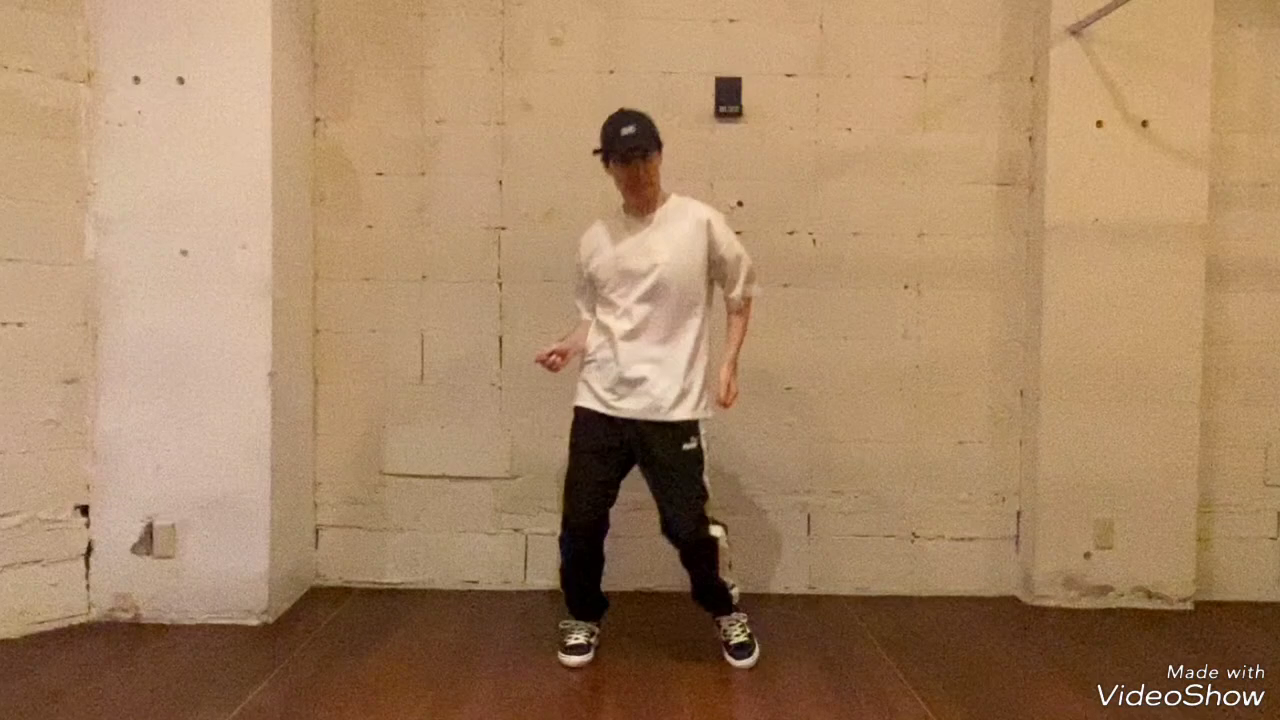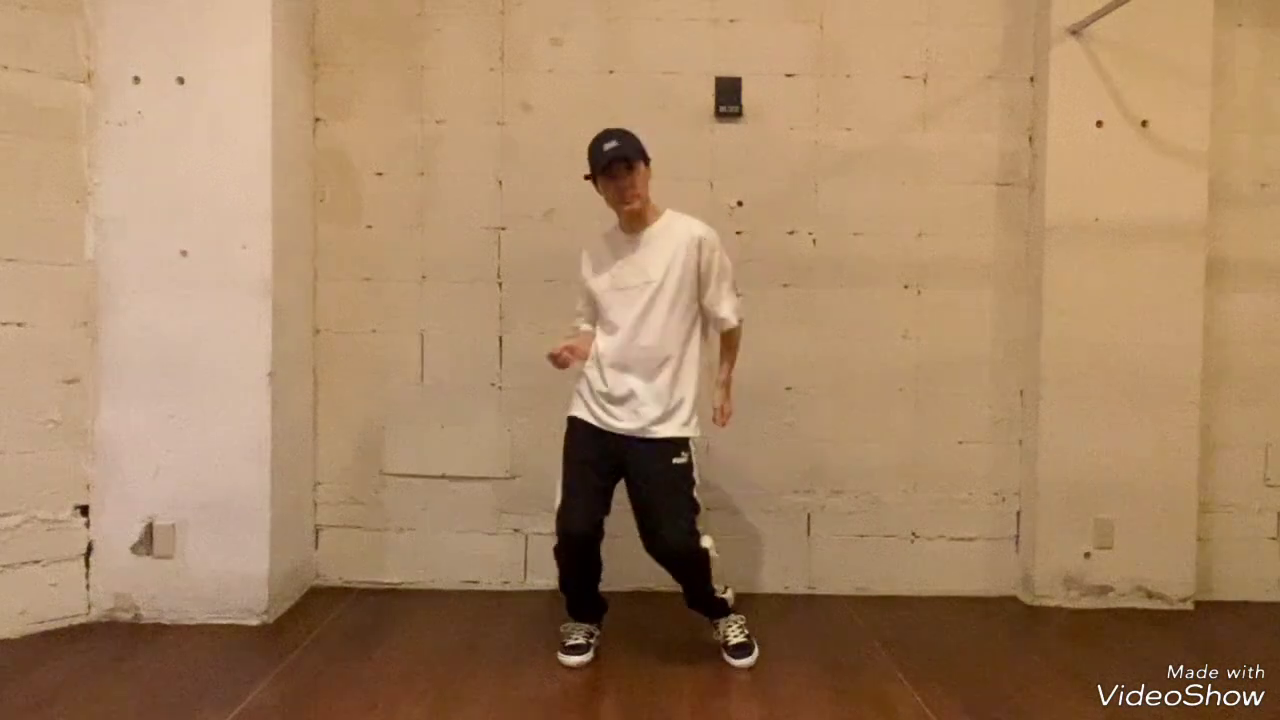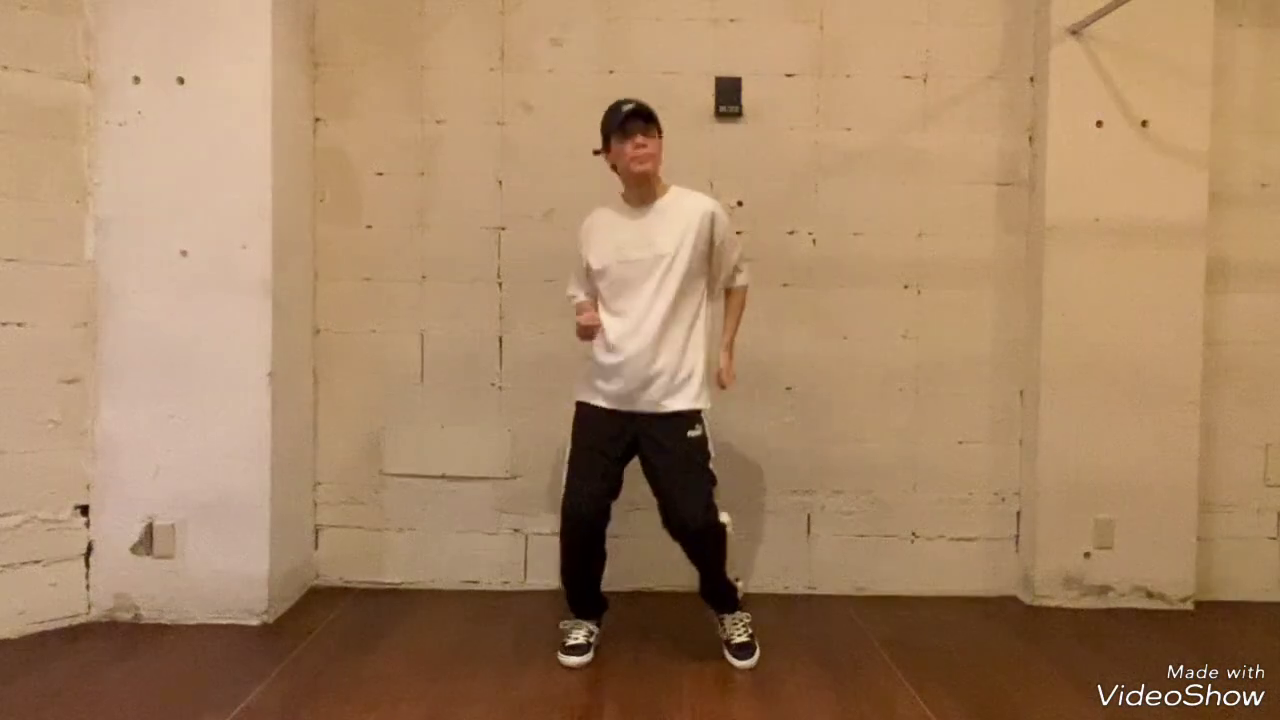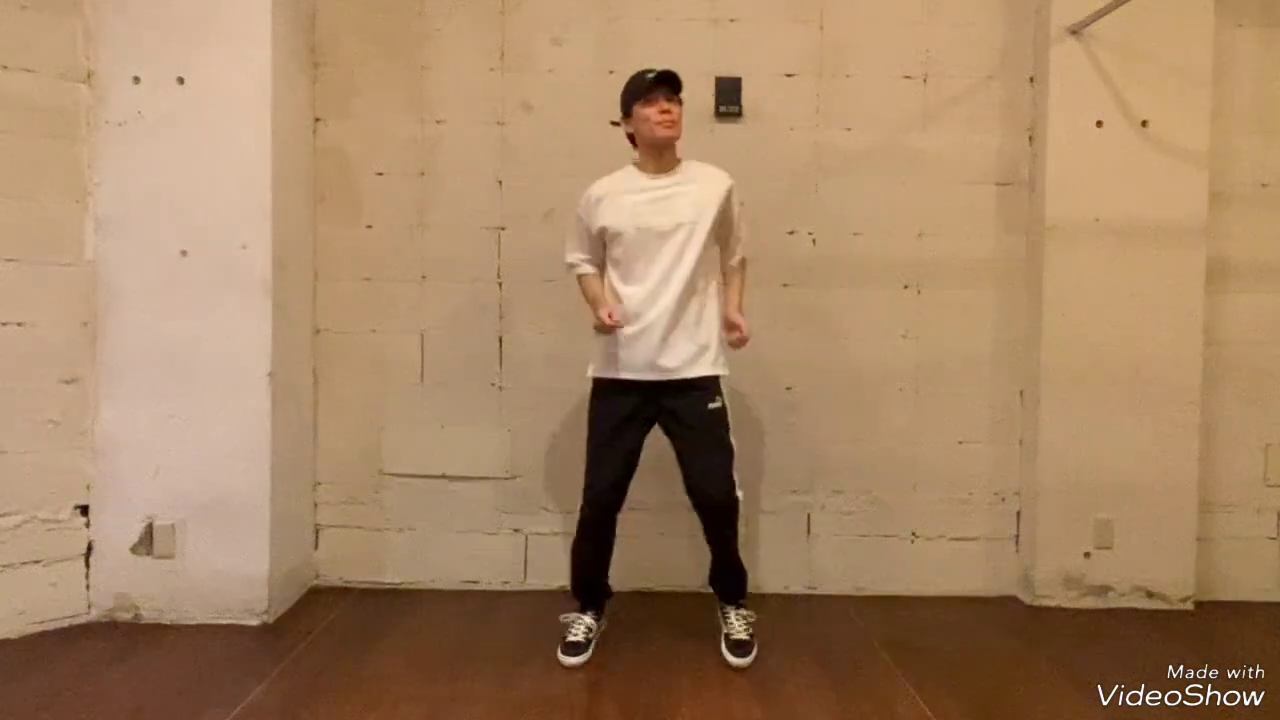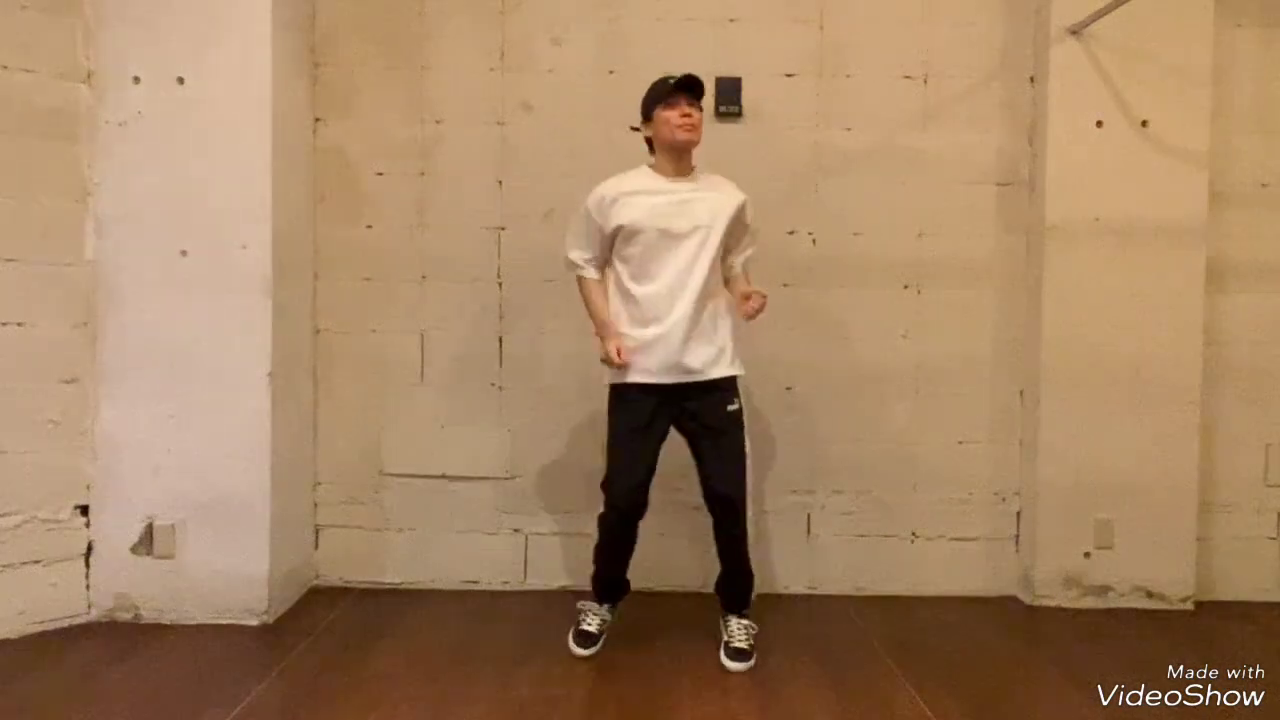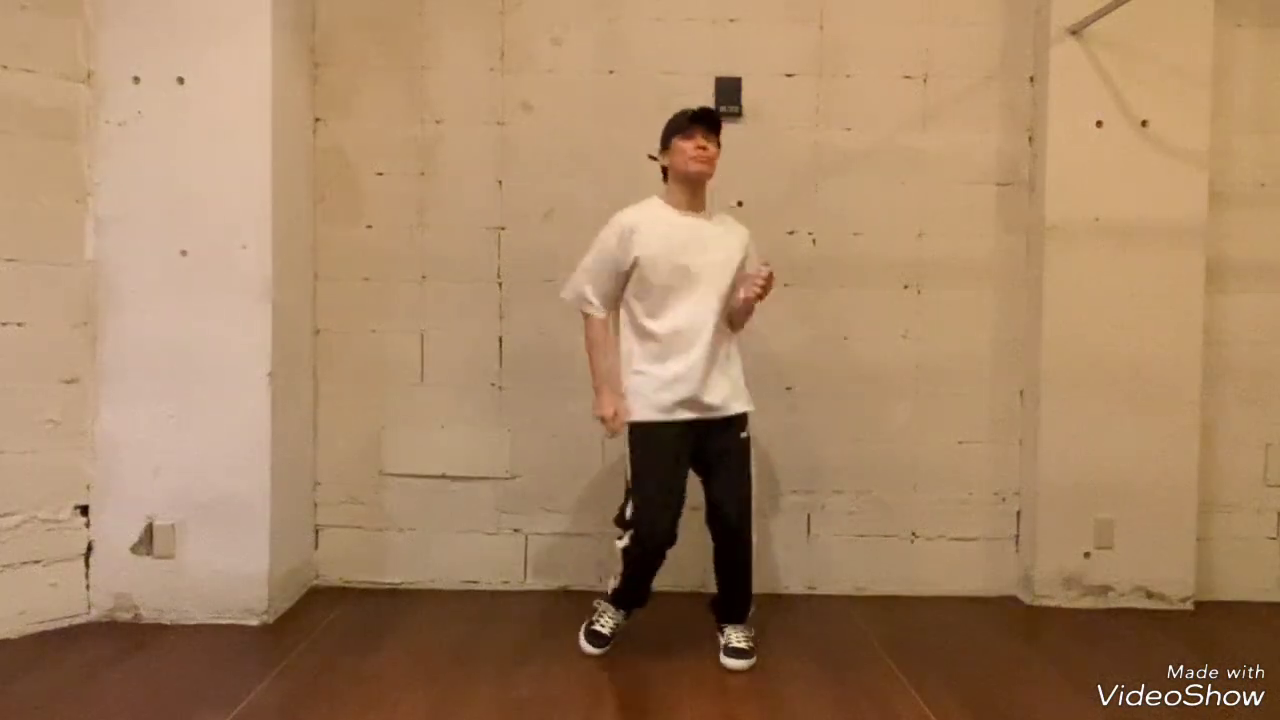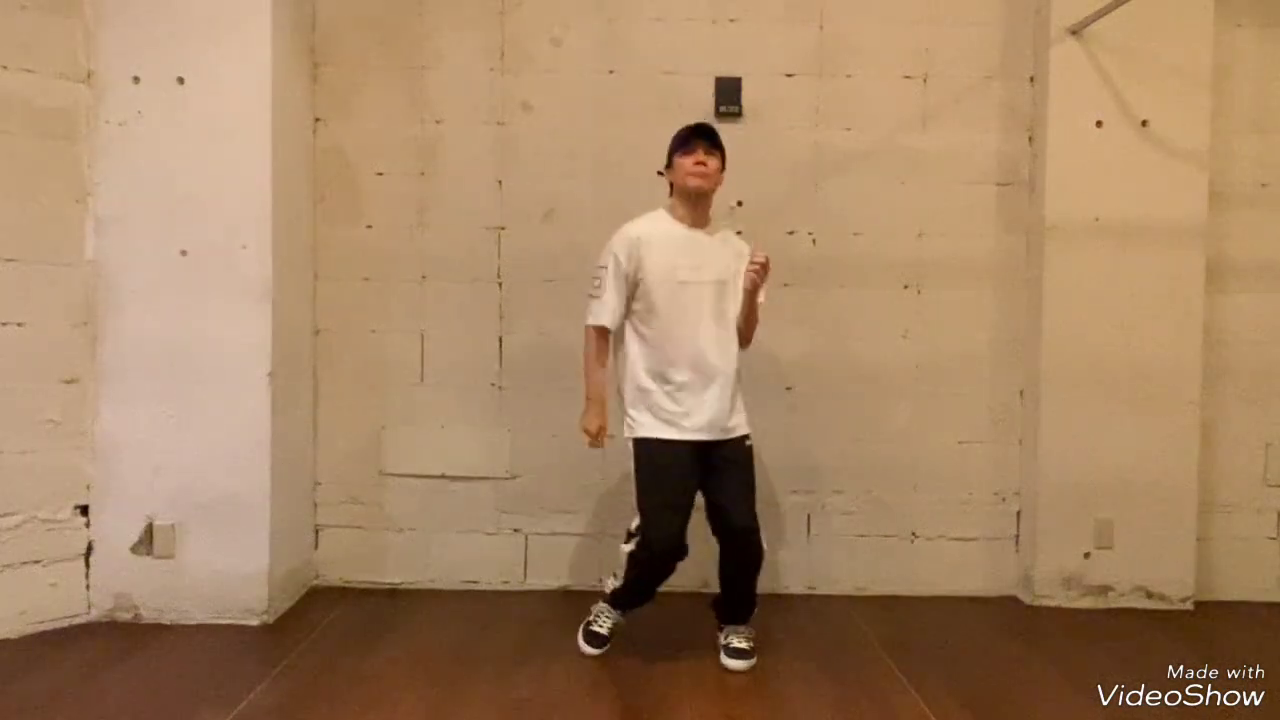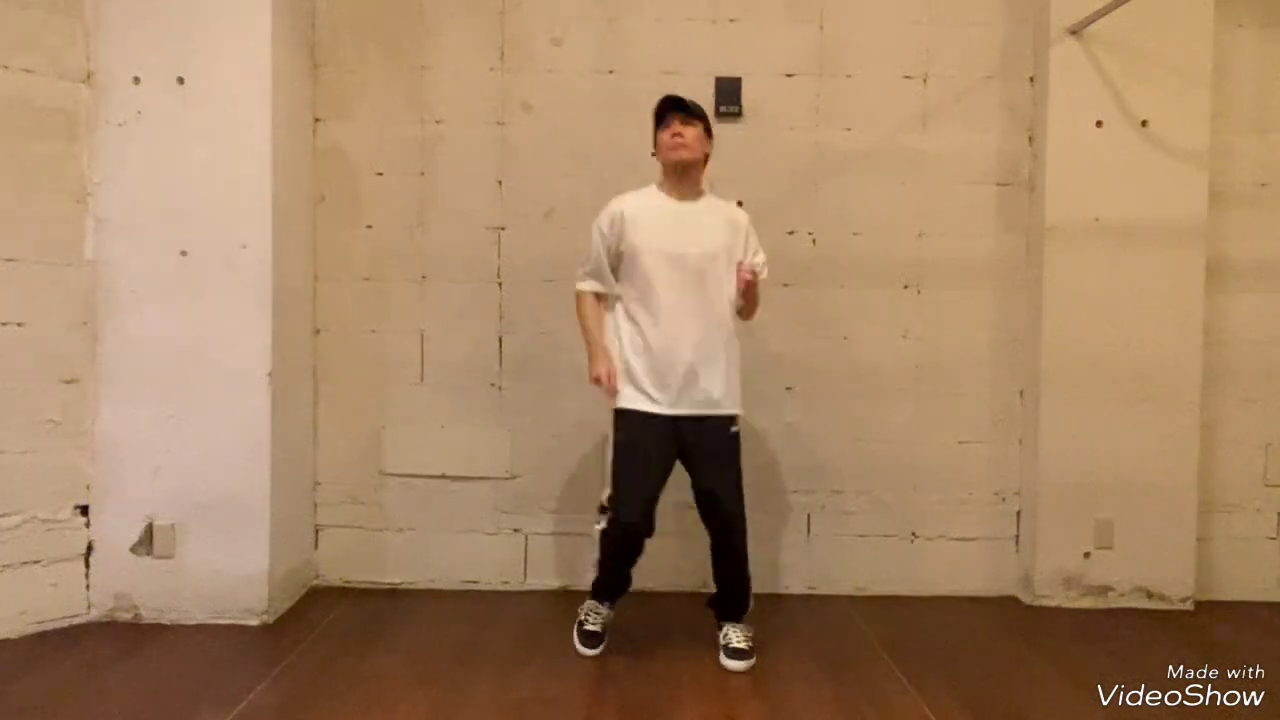
dt=0.1s
person 1, frame 1
left shoulder: (700, 222)
right shoulder: (595, 239)
left elbow: (740, 290)
left wrist: (729, 367)
right wrist: (570, 346)
left hip: (671, 407)
right hip: (599, 405)
left knee: (686, 525)
right knee: (580, 522)
left ankle: (726, 612)
right ankle: (584, 617)
person 1, frame 2
left shoulder: (694, 238)
right shoulder: (595, 253)
left elbow: (726, 319)
left wrist: (724, 384)
right wrist: (575, 348)
left hip: (662, 423)
right hip: (593, 417)
left knee: (673, 540)
right knee: (575, 531)
left ankle: (722, 615)
right ankle: (584, 619)
person 1, frame 3
left shoulder: (702, 212)
right shoulder: (594, 229)
left elbow: (733, 280)
left wrist: (724, 351)
right wrist: (587, 321)
left hip: (676, 398)
right hip: (604, 396)
left knee: (695, 519)
right knee: (581, 516)
left ankle: (728, 610)
right ankle: (584, 617)
person 1, frame 4
left shoulder: (715, 185)
right shoulder: (602, 196)
left elbow: (733, 258)
right elbow: (584, 264)
left wrist: (732, 310)
right wrist: (599, 305)
left hip: (694, 369)
right hip: (619, 371)
left knee: (714, 492)
right knee: (600, 494)
left ankle: (733, 604)
right ankle: (587, 608)
person 1, frame 5
left shoulder: (728, 198)
right shoulder: (615, 195)
right elbow: (584, 264)
left wrist: (744, 293)
right wrist: (608, 331)
left hip: (712, 373)
right hip: (641, 374)
left knee: (728, 495)
right knee: (626, 496)
left ankle: (736, 615)
right ankle: (600, 603)
person 1, frame 6
left shoulder: (733, 236)
right shoulder: (631, 226)
right elbow: (593, 304)
left wrist: (751, 300)
right wrist: (605, 390)
left hip: (723, 406)
right hip: (653, 406)
left knee: (733, 523)
right knee: (654, 528)
left ankle: (733, 621)
right ankle: (617, 605)
person 1, frame 7
left shoulder: (734, 250)
right shoulder: (636, 239)
left elbow: (741, 339)
right elbow: (601, 322)
left wrist: (754, 301)
right wrist: (594, 403)
left hip: (725, 423)
right hip: (660, 423)
left knee: (741, 534)
right knee: (661, 543)
left ankle: (734, 621)
right ankle: (616, 603)
person 1, frame 8
left shoulder: (734, 221)
right shoulder: (624, 213)
left elbow: (743, 312)
right elbow: (590, 286)
left wrist: (750, 289)
right wrist: (599, 355)
left hip: (715, 402)
right hip: (643, 398)
left knee: (728, 519)
right knee: (630, 516)
left ankle: (732, 619)
right ankle: (601, 600)
